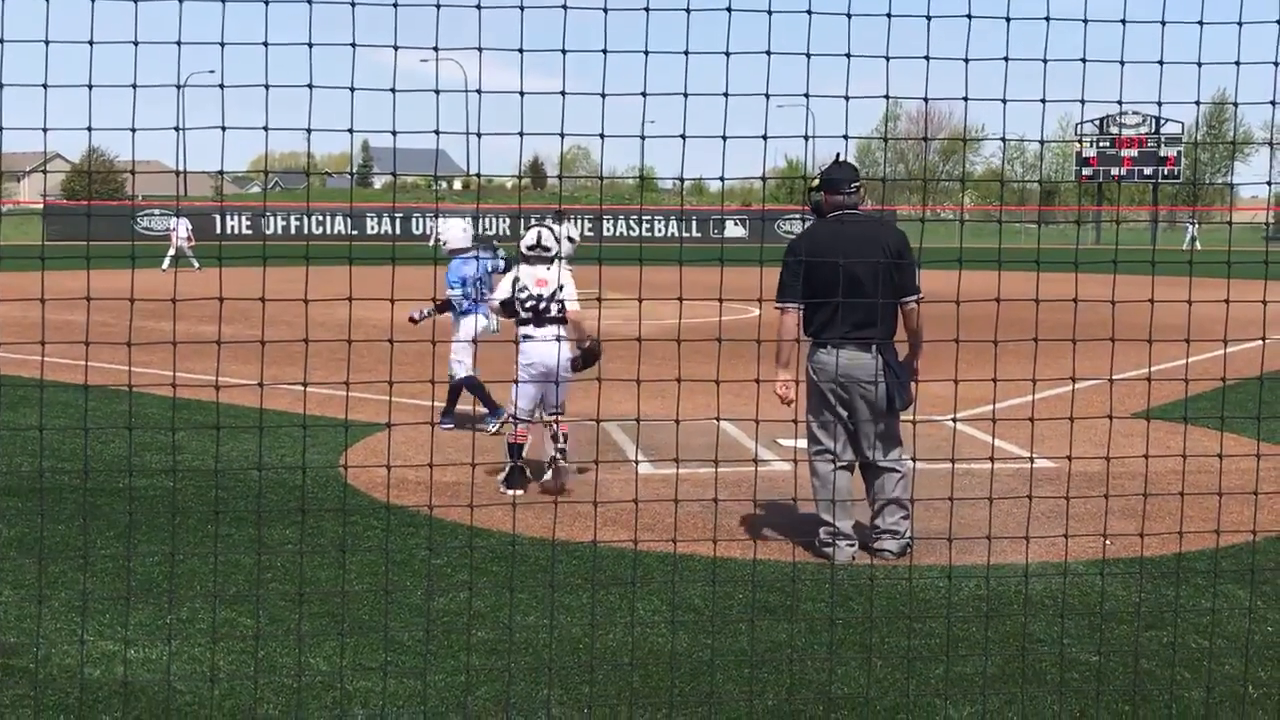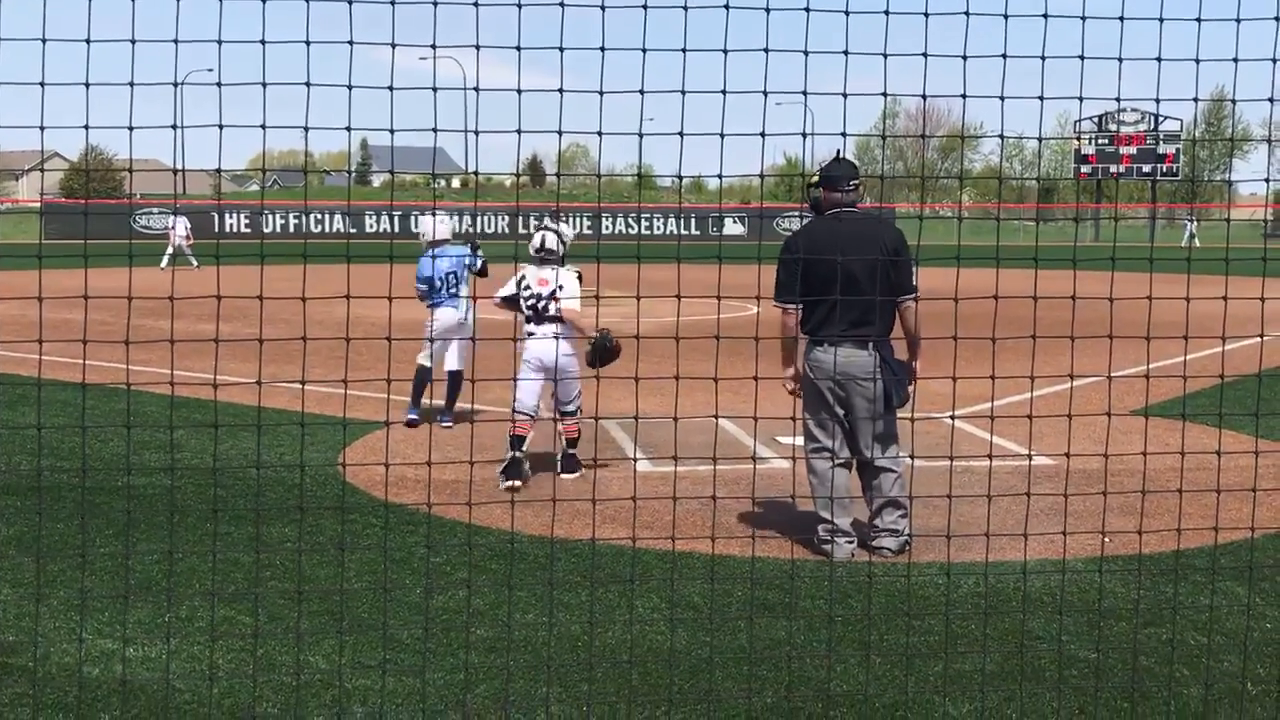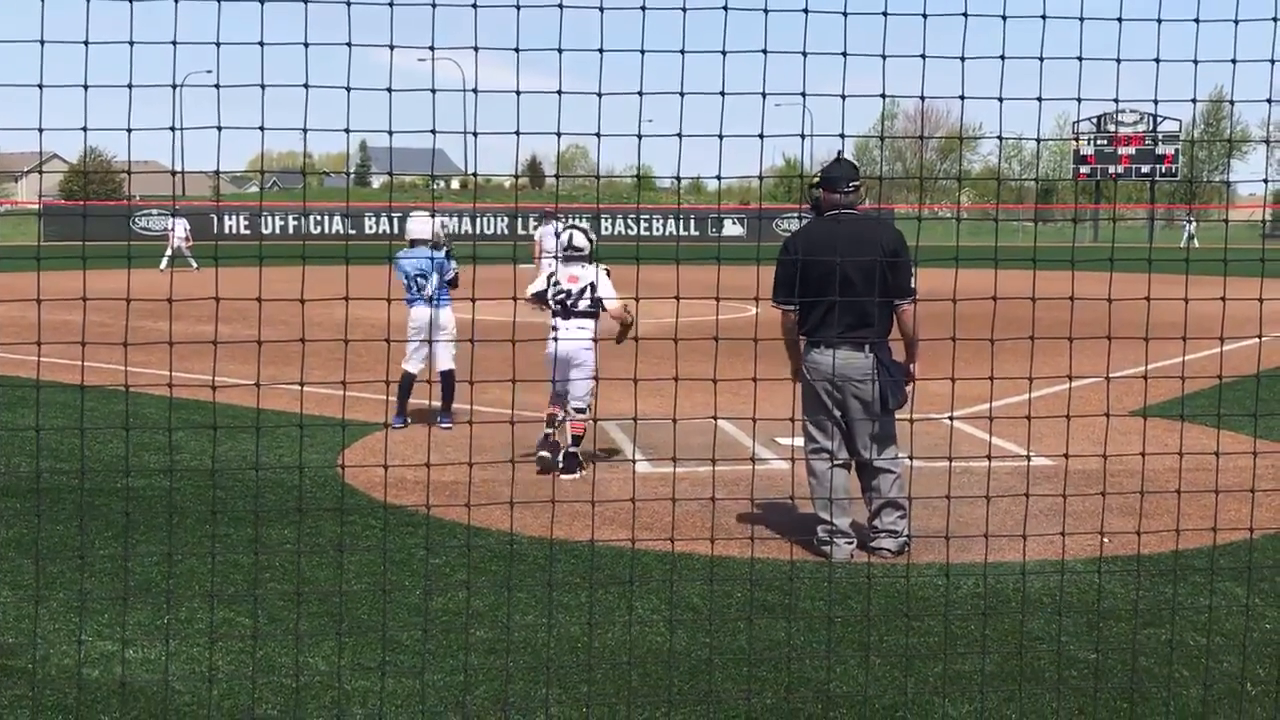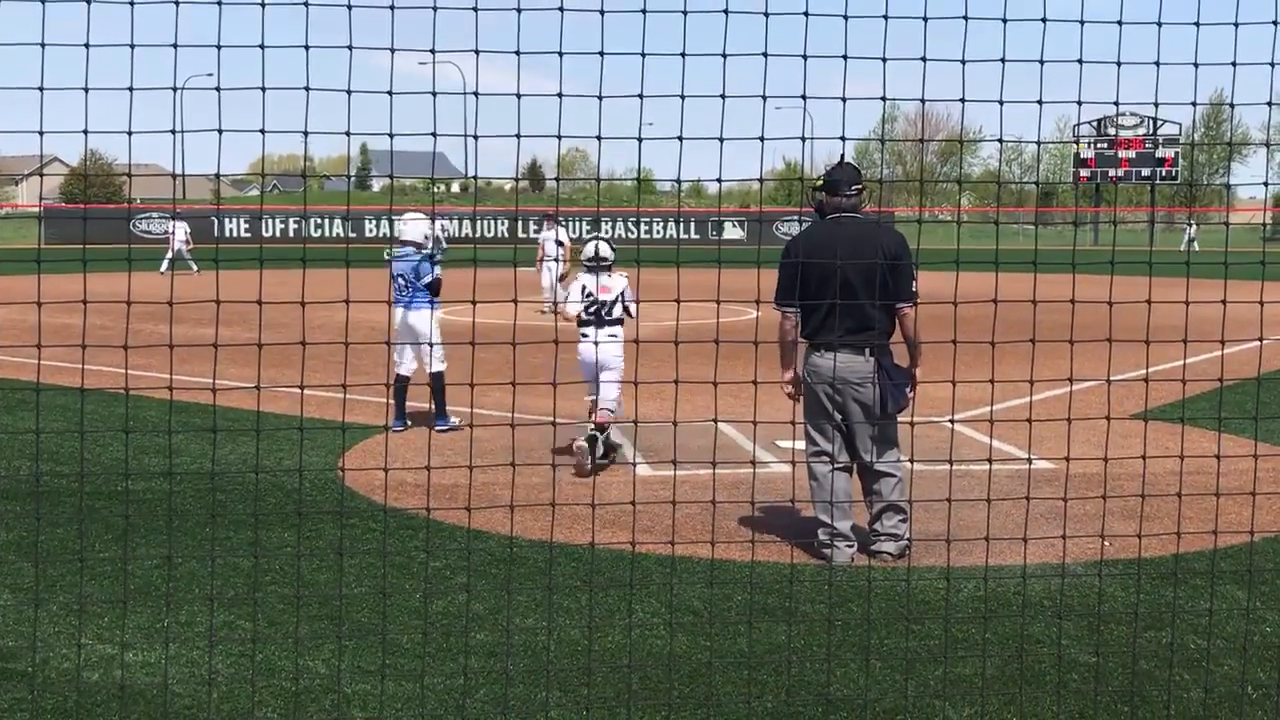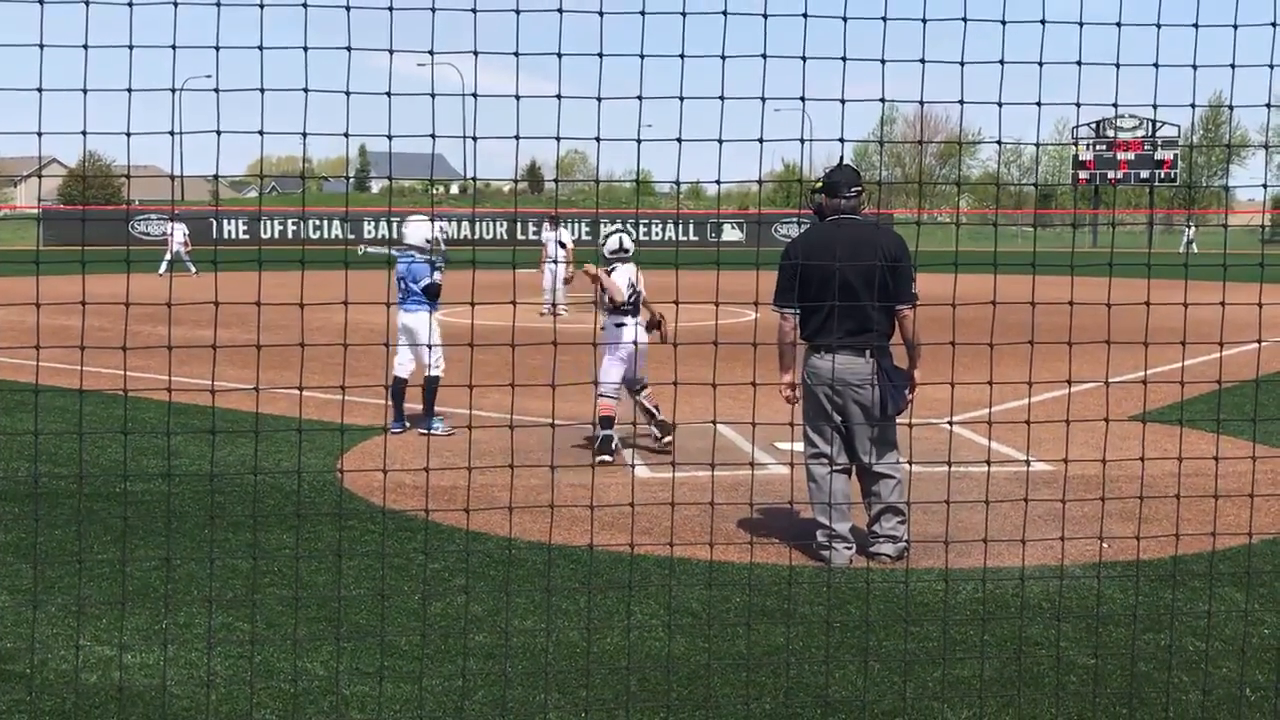
dt=0.3s
person 1, frame 1
left shoulder: (804, 243)
right shoulder: (891, 236)
left elbow: (790, 313)
right elbow: (911, 306)
left wrist: (783, 369)
right wrist: (914, 353)
left hip: (825, 360)
right hip: (876, 359)
left knee: (829, 454)
right knee: (885, 453)
left ankle: (837, 540)
right ankle: (891, 535)
person 1, frame 2
left shoulder: (800, 241)
right shoulder: (888, 234)
left elbow: (790, 312)
right elbow: (906, 304)
left wrist: (790, 364)
right wrist: (914, 355)
left hip: (821, 357)
right hip: (872, 356)
left knee: (826, 452)
right knee: (881, 450)
left ankle: (836, 538)
right ankle: (890, 534)
person 1, frame 3
left shoulder: (799, 242)
right shoulder: (887, 236)
left elbow: (789, 314)
right elbow: (904, 307)
left wrist: (796, 360)
right wrist: (911, 358)
left hip: (819, 359)
right hip: (870, 358)
left knee: (825, 453)
right knee: (880, 451)
left ankle: (836, 539)
right ankle: (889, 534)
person 1, frame 4
left shoulder: (801, 244)
right shoulder: (889, 240)
left elbow: (789, 316)
right elbow: (905, 310)
left wrist: (788, 368)
right wrist: (915, 362)
left hip: (820, 362)
right hip: (871, 362)
left knee: (826, 456)
right knee: (881, 454)
left ankle: (836, 542)
right ankle: (890, 538)
person 1, frame 5
left shoulder: (801, 246)
right shoulder: (888, 241)
left elbow: (788, 318)
right elbow: (905, 312)
left wrist: (787, 370)
right wrist: (914, 363)
left hip: (820, 364)
right hip: (871, 363)
left knee: (825, 458)
right knee: (881, 456)
left ankle: (835, 545)
right ankle: (888, 539)
person 2, frame 1
left shoulder: (517, 274)
right shoulder: (563, 275)
left elbow: (496, 304)
right elbow: (573, 315)
left wrist: (515, 311)
right wrist: (585, 343)
left hip: (530, 351)
right hip: (561, 350)
left knee: (521, 416)
right knee: (554, 411)
left ankle: (515, 475)
right ankle: (558, 459)
person 2, frame 2
left shoulder: (524, 274)
right shoulder: (568, 276)
left elbow: (498, 300)
right elbow: (569, 313)
right wrist: (587, 335)
left hip: (532, 348)
right hip: (563, 349)
left knee: (523, 409)
right knee: (569, 408)
left ankle: (514, 468)
right ankle: (569, 462)
person 2, frame 3
left shoulder: (554, 271)
right shoulder: (597, 274)
left elbow: (530, 296)
right elbow: (615, 311)
left wrist: (551, 304)
right wrist: (628, 319)
left hip: (556, 341)
right hip: (583, 344)
left knee: (558, 396)
right knee: (580, 404)
left ankle: (548, 444)
right ankle: (570, 460)
person 2, frame 4
left shoulder: (581, 281)
right shoulder: (622, 281)
left elbow: (569, 315)
right elbow: (633, 313)
left wrist: (569, 313)
left hip: (587, 347)
right hip: (613, 348)
left knee: (597, 397)
right knee: (608, 404)
left ankle: (600, 450)
right ankle: (589, 441)
person 2, frame 5
left shoulder: (617, 272)
right shoulder: (632, 269)
left elbow: (620, 298)
right elbow: (642, 298)
left wrist: (599, 277)
right wrist: (655, 313)
left hip: (618, 338)
right hip: (637, 336)
left knee: (607, 390)
right knee: (637, 385)
left ankle: (606, 444)
right ankle: (661, 427)
person 3, frame 1
left shoulder: (455, 266)
right shoulder: (483, 256)
left elbow: (453, 302)
right elbow: (506, 268)
left wrist: (425, 312)
right wrist: (496, 251)
left hip: (467, 320)
right hip: (482, 316)
left knee: (461, 372)
right knee: (458, 368)
left ankle: (495, 411)
right ankle: (447, 415)
person 3, frame 2
left shoulder: (425, 260)
right shoulder: (464, 252)
left elbow: (423, 295)
right elbow: (484, 272)
right wrist: (476, 251)
left hip: (441, 314)
right hip: (464, 313)
left knee: (425, 360)
right knee: (456, 366)
left ankle: (414, 409)
right ankle: (447, 414)
person 3, frame 3
left shoulder: (400, 258)
right shoulder: (439, 256)
right elbow: (454, 283)
right wrist: (449, 259)
left hip: (417, 313)
right hip: (443, 313)
left knee: (411, 365)
right knee: (446, 365)
left ankle: (400, 415)
right ankle: (445, 415)
person 3, frame 4
left shoulder: (395, 257)
right shoulder: (420, 259)
right elbow: (435, 290)
right wrist: (435, 266)
left hip: (401, 314)
right hip: (423, 314)
left knee: (403, 367)
right knee: (436, 365)
left ankle: (399, 419)
right ankle: (441, 418)
person 3, frame 5
left shoulder: (402, 260)
right shoulder: (420, 263)
right elbow: (433, 293)
left wrist: (434, 268)
right wrist: (437, 271)
left hip: (404, 316)
right hip: (422, 317)
left knee: (401, 369)
right knee: (434, 368)
left ankle: (398, 420)
right ankle: (428, 420)
